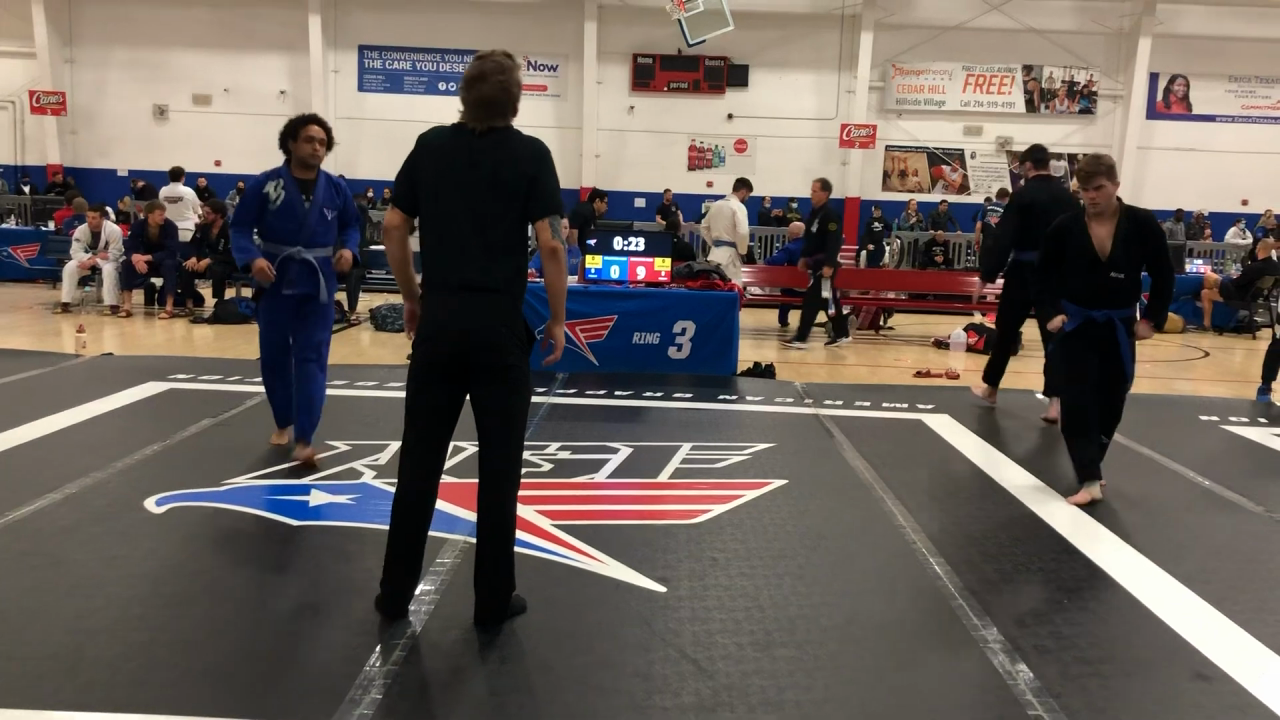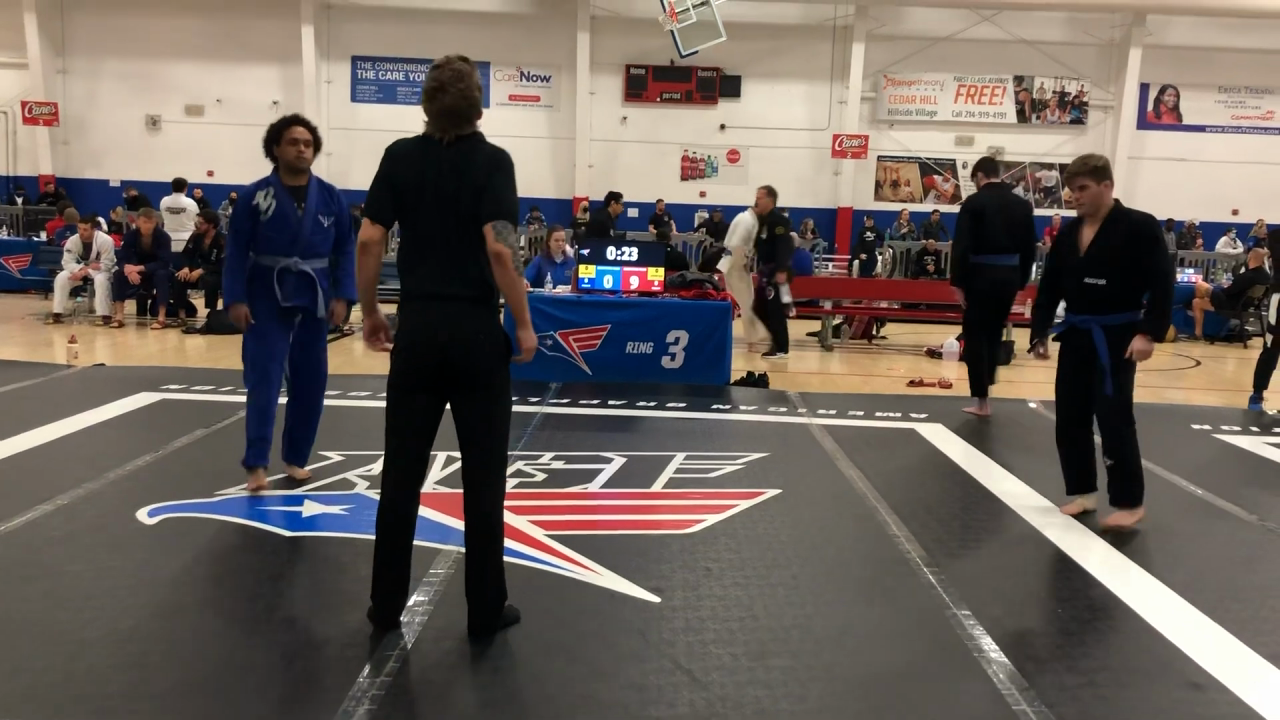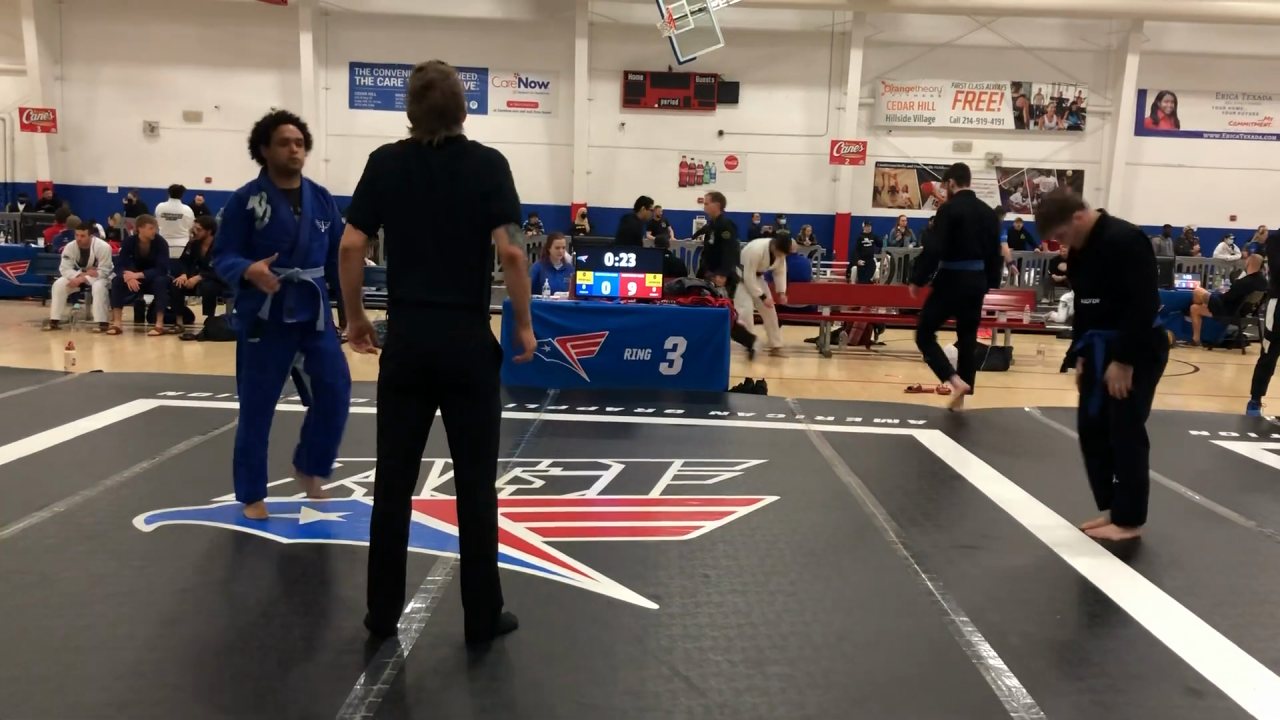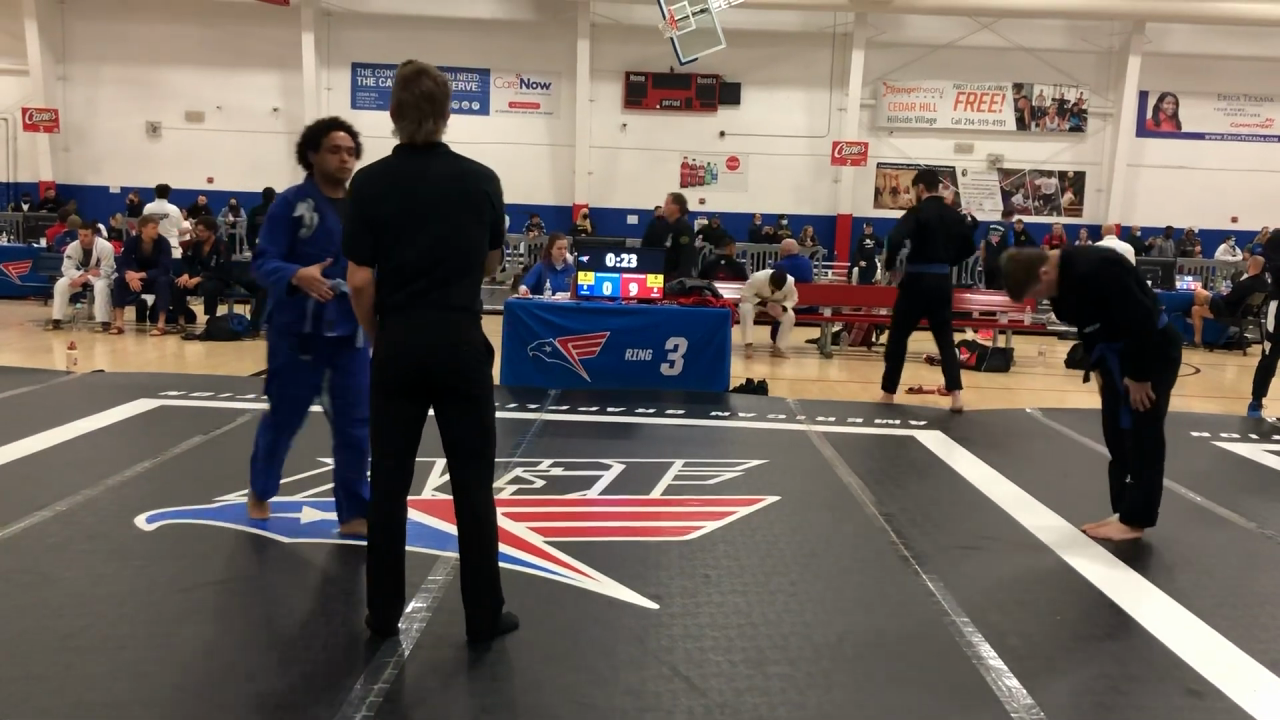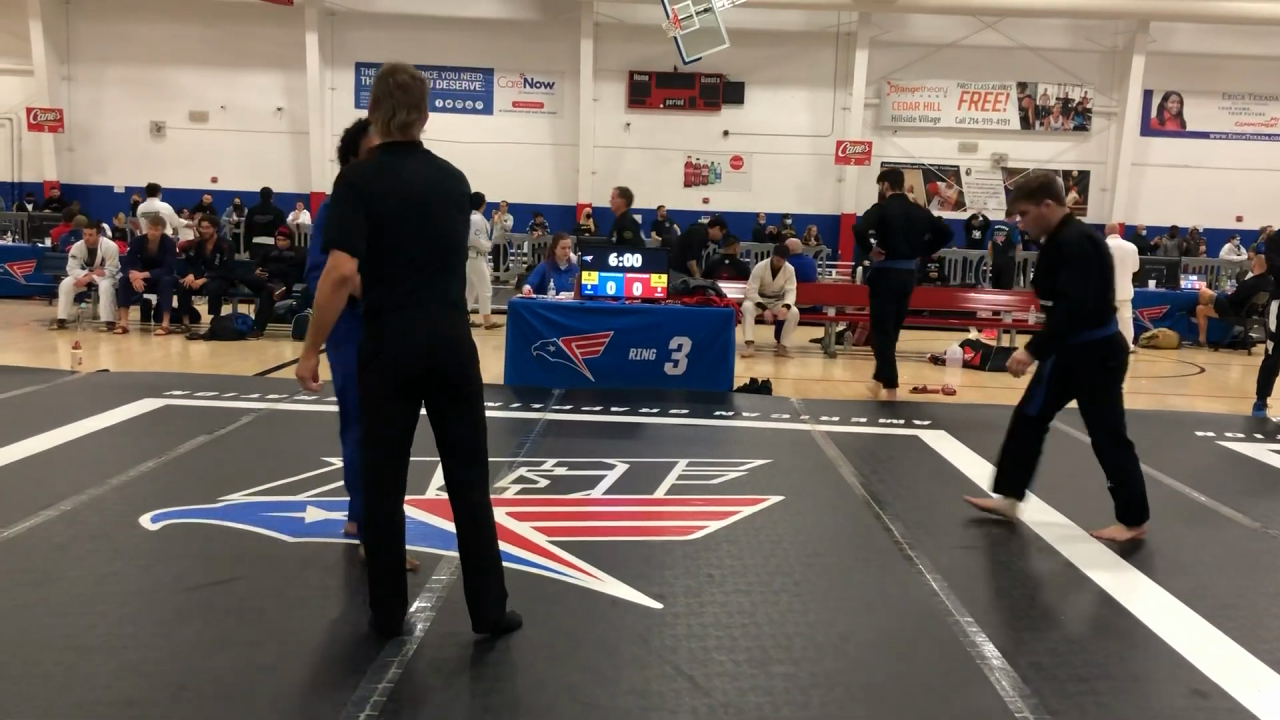
dt=0.4s
person 1, frame 1
left shoulder: (431, 145)
right shoulder: (531, 154)
left elbow: (394, 225)
right elbow: (550, 244)
left wrist: (410, 295)
right wrist: (557, 320)
left hip: (439, 321)
right hip: (499, 325)
left knee: (419, 462)
right knee: (499, 468)
left ankle: (395, 591)
right ankle: (493, 599)
person 1, frame 2
left shoulder: (400, 157)
right shoulder: (491, 160)
left elbow: (369, 241)
right elbow: (500, 249)
left wrist: (370, 314)
right wrist: (523, 323)
left hip: (417, 331)
right hip: (476, 332)
left knee: (401, 473)
right knee: (484, 478)
left ankle: (386, 603)
right ankle: (486, 609)
person 1, frame 3
left shoulder: (385, 164)
right shoulder: (487, 164)
left elbow: (351, 247)
right elbow: (509, 252)
left wrist: (355, 316)
right wrist: (524, 324)
left hip: (406, 339)
right hip: (467, 340)
left knee: (394, 481)
right knee: (475, 484)
left ankle: (383, 611)
right ankle: (482, 616)
person 1, frame 4
left shoulder: (371, 183)
right shoulder: (480, 179)
left elbow: (360, 283)
left wrist: (377, 338)
left hip: (398, 347)
right hip: (461, 344)
left knee: (388, 484)
right knee: (473, 485)
left ankle: (384, 613)
right ankle: (484, 615)
person 1, frame 5
left shoulder: (359, 179)
right shoulder: (454, 179)
left elbow: (342, 272)
left wrist: (311, 350)
left hip: (390, 346)
right hip: (451, 340)
left knee: (384, 484)
right knee: (469, 480)
left ankle: (388, 613)
right ankle: (488, 609)
person 2, frame 1
left shoulder: (336, 189)
right shoulder: (264, 185)
left elbow: (350, 226)
right elbow: (239, 228)
left wrist: (349, 249)
right wrist: (252, 258)
left hip: (319, 285)
right hip: (277, 284)
left knee: (311, 360)
right knee: (275, 358)
left ankle: (304, 440)
right ankle: (284, 421)
person 2, frame 2
left shoulder: (330, 197)
right shoulder: (256, 196)
left elbow: (345, 250)
right elbow: (236, 251)
left wrist: (342, 296)
right wrist: (235, 298)
left hip: (314, 301)
right hip: (267, 299)
left knee: (310, 383)
right knee: (264, 379)
left ankle: (295, 457)
right ankle: (257, 464)
person 2, frame 3
left shoulder: (321, 199)
right shoulder: (246, 200)
left elbow: (336, 255)
right elbow: (222, 256)
right wrist: (247, 270)
left hip: (313, 313)
right hip: (263, 316)
left knee: (334, 393)
right knee: (256, 406)
left ankle: (309, 466)
right ankle: (252, 494)
person 2, frame 4
right shoulder: (290, 205)
right elbow: (263, 263)
right wrist: (297, 277)
left hip: (348, 328)
right hip: (298, 328)
left knee: (353, 421)
right knee: (285, 415)
left ankle: (354, 514)
right ankle: (261, 490)
person 2, frame 5
left shoulder: (401, 205)
right shoulder: (338, 207)
left elbow: (418, 260)
right elbow: (322, 273)
right wrist: (358, 284)
left hip: (392, 328)
right hip: (352, 327)
left knee: (387, 429)
right knee: (367, 430)
left ankle: (362, 519)
right ankle: (373, 535)
person 3, frame 1
left shoulder: (1142, 224)
right shoulder: (1065, 228)
left elbow: (1163, 275)
right elbow: (1043, 275)
left wrist: (1152, 319)
right wrist: (1049, 313)
left hip: (1120, 328)
right hip: (1077, 328)
left knee: (1111, 403)
right knee: (1078, 405)
left ankle: (1089, 466)
right ankle: (1089, 481)
person 3, frame 2
left shoulder: (1139, 227)
right shoulder: (1069, 233)
left elbow: (1161, 284)
right elbow: (1049, 286)
left wrist: (1149, 333)
right wrist: (1040, 331)
left hip: (1118, 337)
right hip: (1076, 335)
left knee: (1113, 417)
right knee: (1070, 417)
left ankle: (1129, 503)
right ankle: (1082, 492)
person 3, frame 3
left shoulder: (1124, 241)
right shoulder: (1082, 248)
left elbow: (1143, 306)
left wrist: (1125, 360)
right wrist: (1082, 354)
left hip: (1139, 351)
right hip: (1101, 350)
left knee: (1126, 432)
right knee: (1092, 429)
left ankle: (1128, 520)
right ankle: (1111, 507)
person 3, frame 4
left shoulder: (1096, 268)
right shoulder: (1062, 278)
left elbow: (1141, 321)
left wrist: (1139, 376)
right wrist: (1099, 368)
left hip: (1153, 351)
right hip: (1119, 355)
left knee: (1142, 434)
right knee: (1117, 433)
left ankle: (1135, 519)
right ankle: (1123, 512)
person 3, frame 5
left shoulder: (1078, 243)
right shoulder: (1059, 241)
left elbow: (1075, 309)
left wrist: (1033, 350)
right wrist: (1041, 350)
left hip: (1096, 354)
right hip: (1069, 350)
left knee: (1107, 435)
right knee: (1028, 418)
left ankle: (1134, 519)
right ankle: (1008, 497)
person 4, frame 1
left shoulder: (1023, 195)
right shoulder: (1069, 198)
left elbow: (1002, 239)
left wrist: (987, 275)
left hip: (1025, 273)
left knee: (1006, 334)
right knee: (1053, 338)
left ankle: (991, 389)
right ankle: (1055, 402)
person 4, frame 2
left shoulder: (974, 202)
right shoulder: (1022, 205)
left elbow: (961, 246)
right elbow: (1030, 247)
left wrist: (958, 282)
right wrist: (1021, 281)
left hip: (981, 275)
right hip: (1009, 276)
left knee: (975, 337)
right knee: (994, 333)
left ankle: (981, 401)
right ankle: (985, 387)
person 4, frame 3
left shoulder: (949, 209)
right shoulder: (988, 212)
left elbow: (934, 249)
right elbow: (994, 254)
left wrist: (917, 279)
right wrist: (988, 284)
left hip: (952, 280)
right hip: (976, 281)
left knee: (924, 333)
right knee: (968, 339)
left ankle: (956, 381)
right ankle: (960, 396)
person 4, frame 4
left shoulder: (917, 212)
right shoulder: (955, 215)
left elbow: (896, 239)
right elbow: (969, 247)
left wrist: (890, 263)
left hip: (917, 282)
right hip: (942, 283)
left knee: (897, 338)
right knee: (945, 339)
left ankle: (888, 393)
right ankle: (955, 394)
person 4, frame 5
left shoulder: (882, 209)
right shoulder: (920, 212)
left elbow: (859, 229)
right elbow: (946, 233)
left wrist: (869, 250)
right wrist: (922, 252)
left hip: (885, 276)
right hip: (907, 276)
left knee: (882, 333)
right knee: (891, 331)
left ankle: (891, 389)
right ankle: (880, 381)
